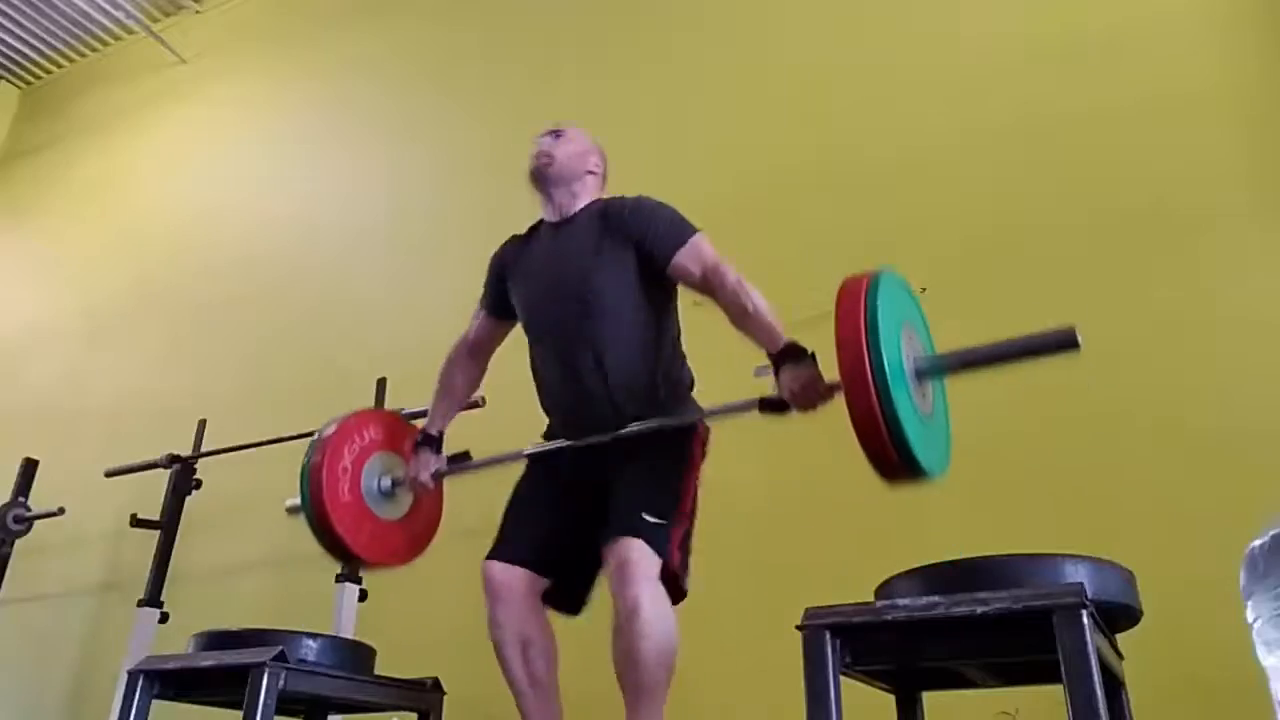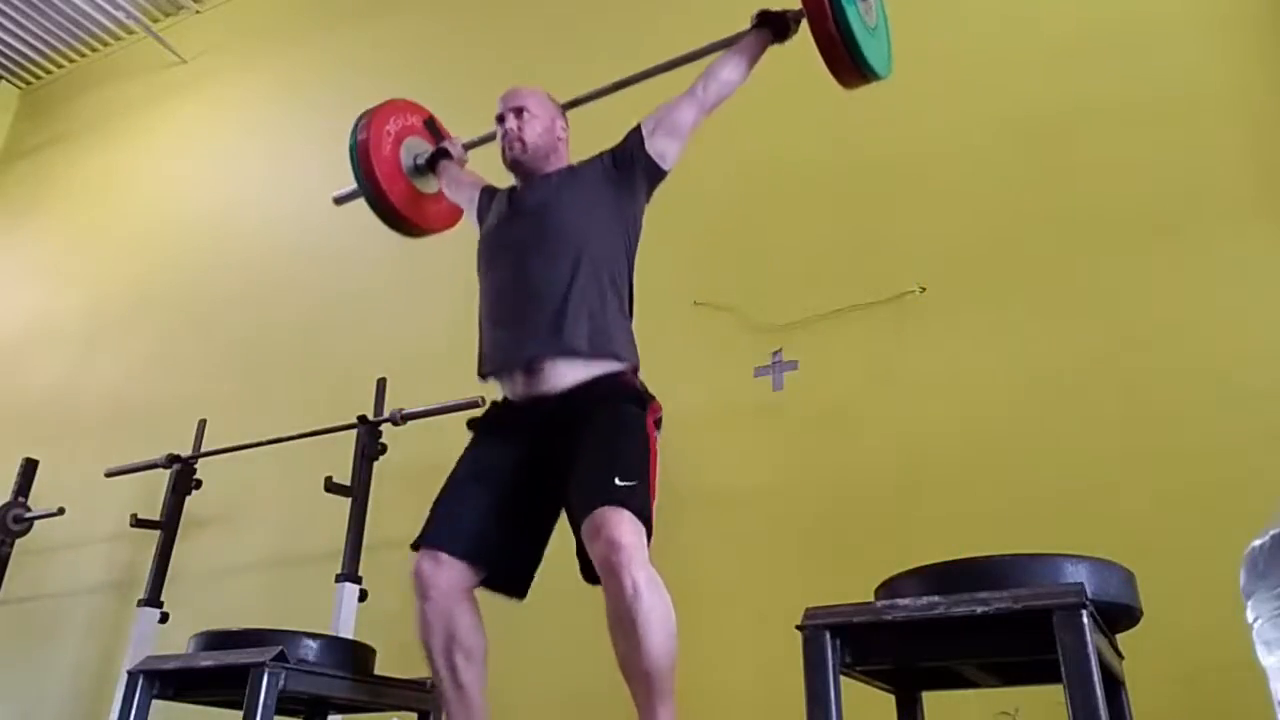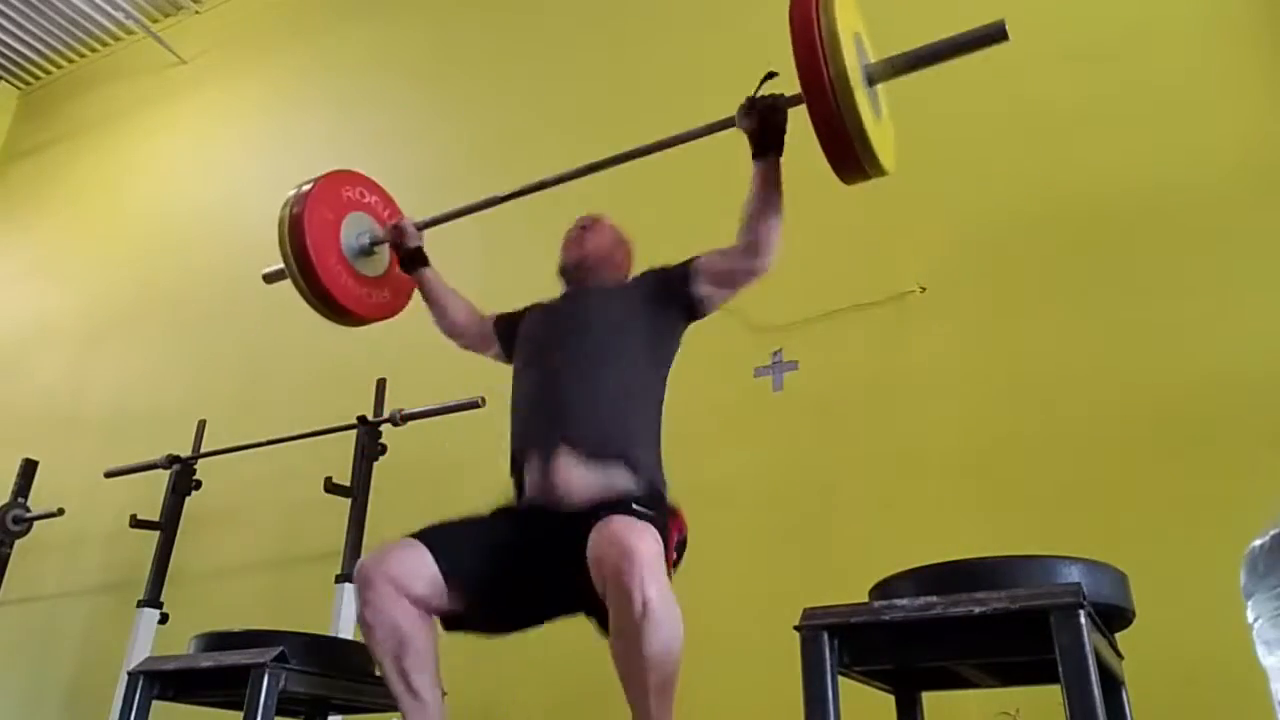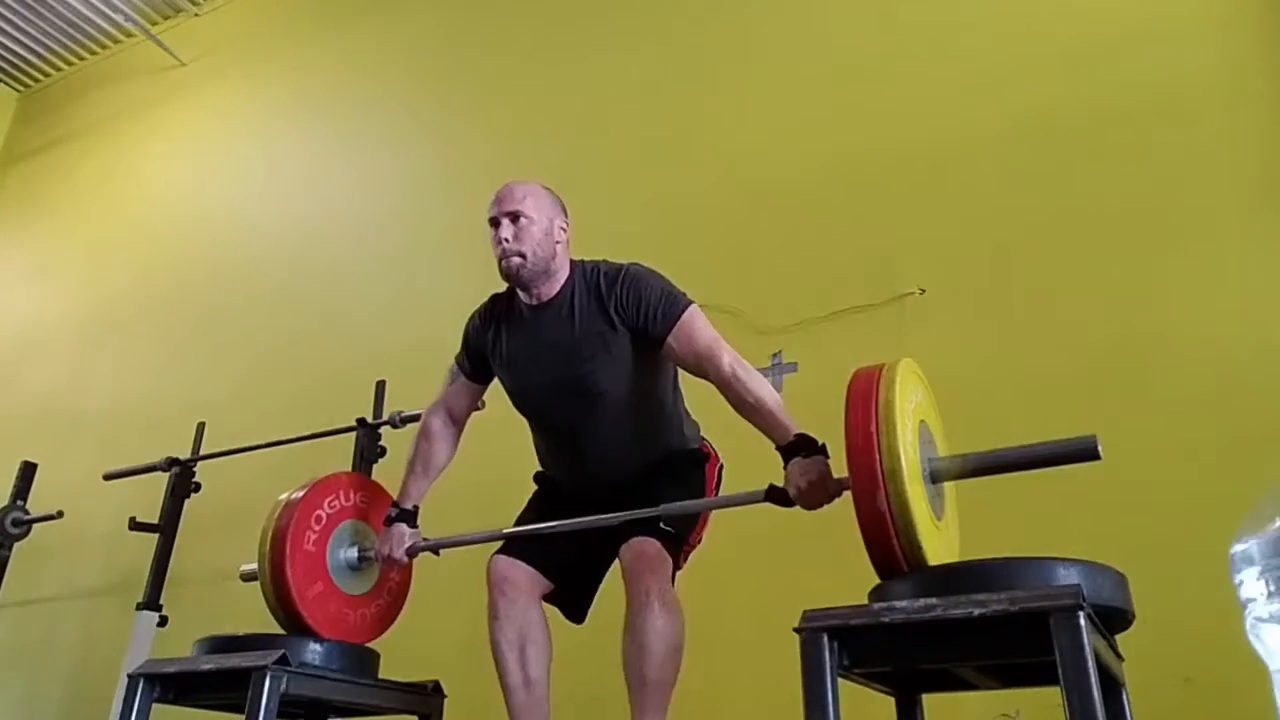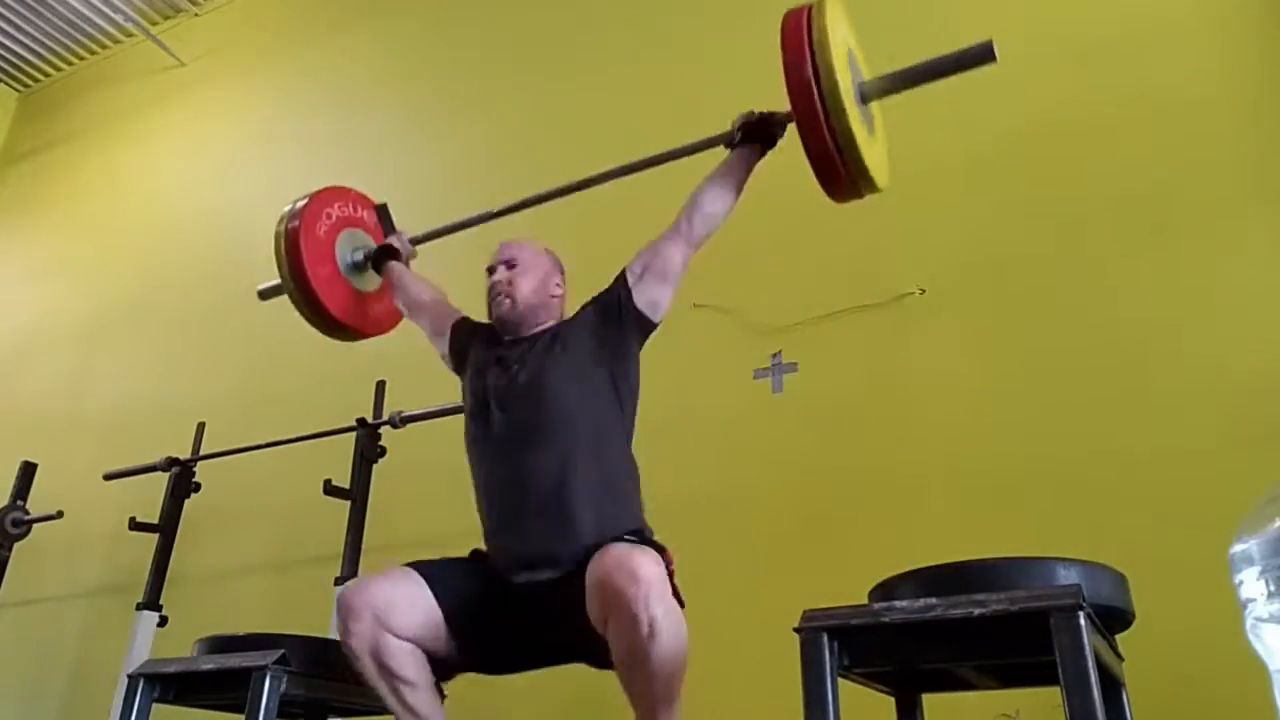
dt=1s
person 1, frame 1
left shoulder: (633, 219)
right shoulder: (513, 258)
left elbow: (719, 278)
right elbow: (470, 350)
left wrist: (787, 357)
right wrist: (432, 439)
left hip: (656, 431)
right hip: (572, 445)
left knee: (632, 568)
right knee: (506, 580)
person 1, frame 2
left shoulder: (610, 179)
right shoulder: (498, 209)
left elbow: (694, 102)
right elbow: (459, 187)
left wrist: (761, 37)
left hip: (603, 403)
right hip: (515, 422)
left knee: (620, 552)
right knee: (436, 574)
person 1, frame 3
left shoulder: (651, 296)
right shoulder: (539, 320)
left elbow: (752, 255)
right elbow: (466, 325)
left wrist: (766, 149)
right wrist: (414, 259)
left hip: (616, 510)
right hip: (532, 526)
left knee: (628, 560)
right knee: (382, 575)
person 1, frame 4
left shoulder: (624, 289)
right shoulder: (489, 326)
left elbow: (721, 365)
right elbow: (445, 418)
left wrist: (798, 450)
right wrist: (404, 513)
left hip: (666, 470)
right hip: (572, 485)
left knee: (645, 569)
right knee: (508, 577)
person 1, frame 5
left shoulder: (604, 329)
right shoulder: (478, 348)
left elbow: (685, 233)
right elbow: (428, 308)
left wrist: (748, 148)
left hip: (606, 559)
right hip: (506, 584)
left knee: (633, 584)
right knee: (362, 607)
